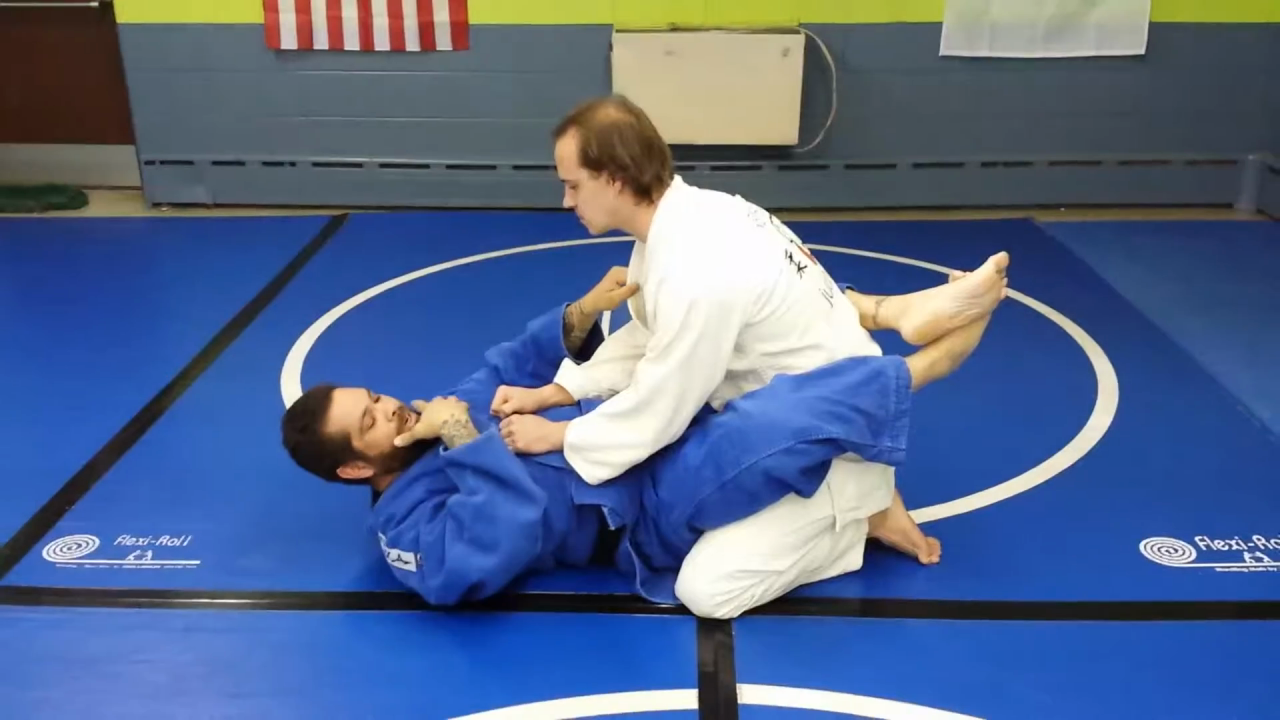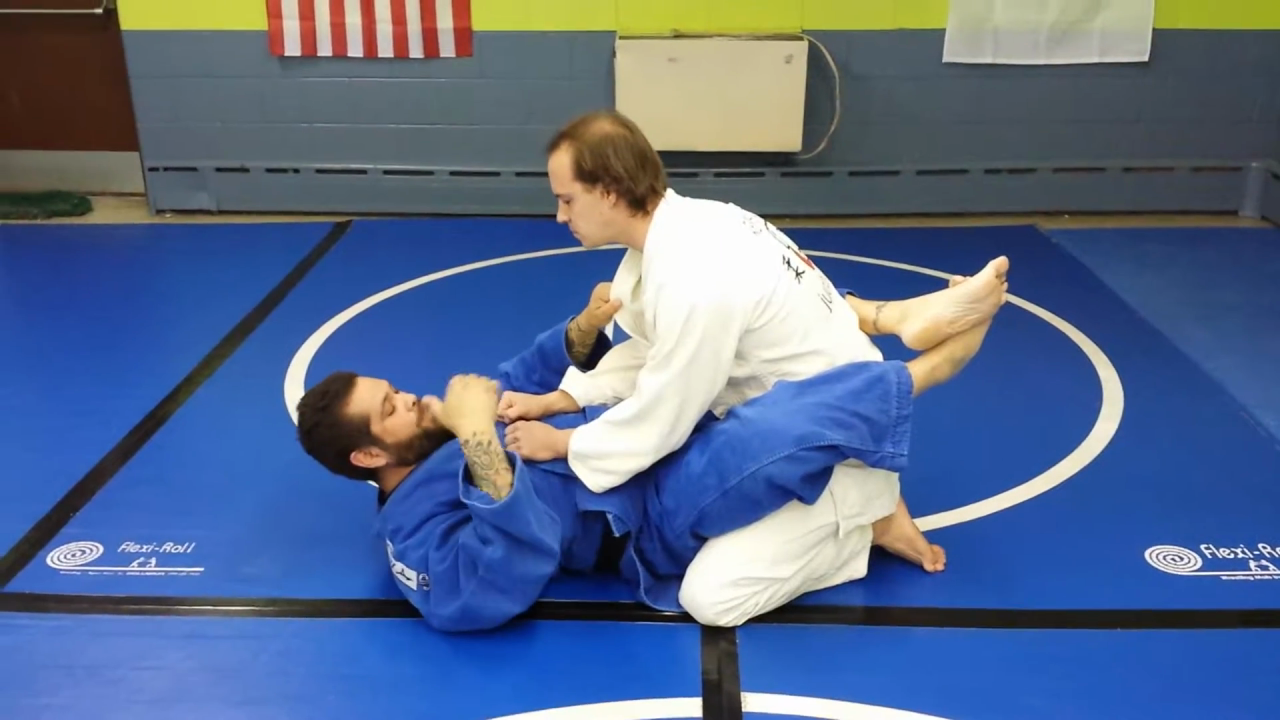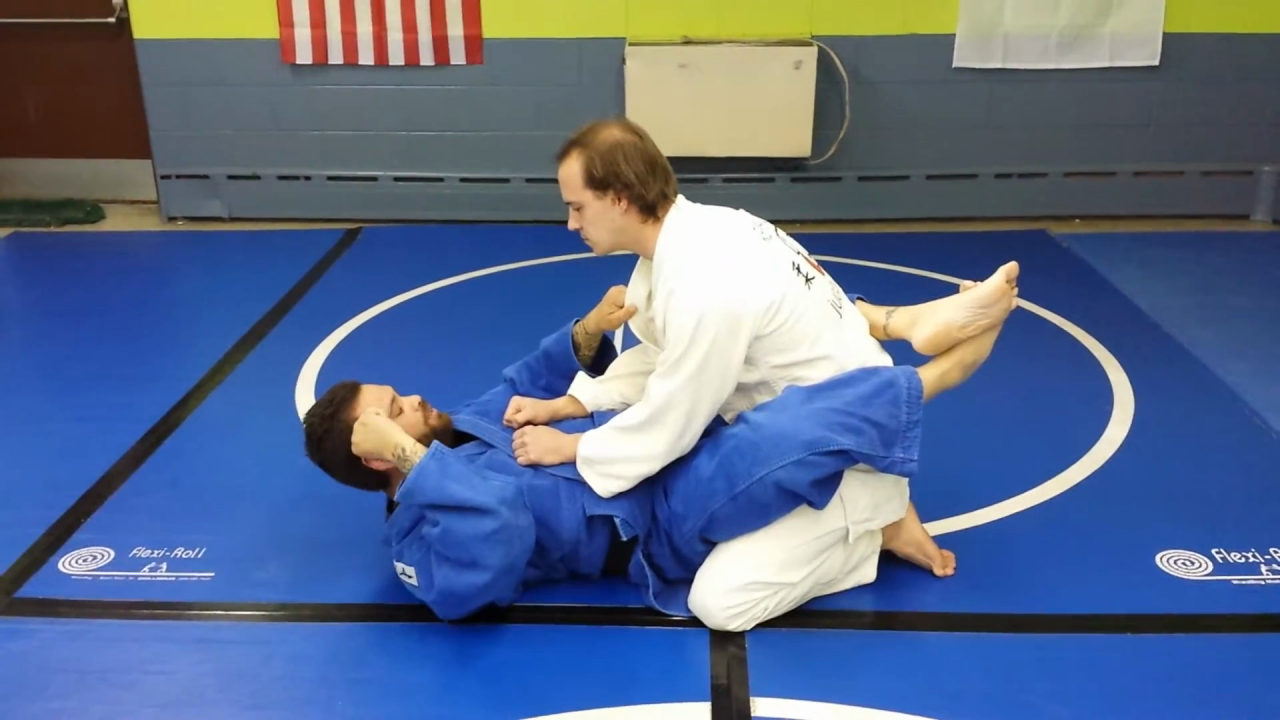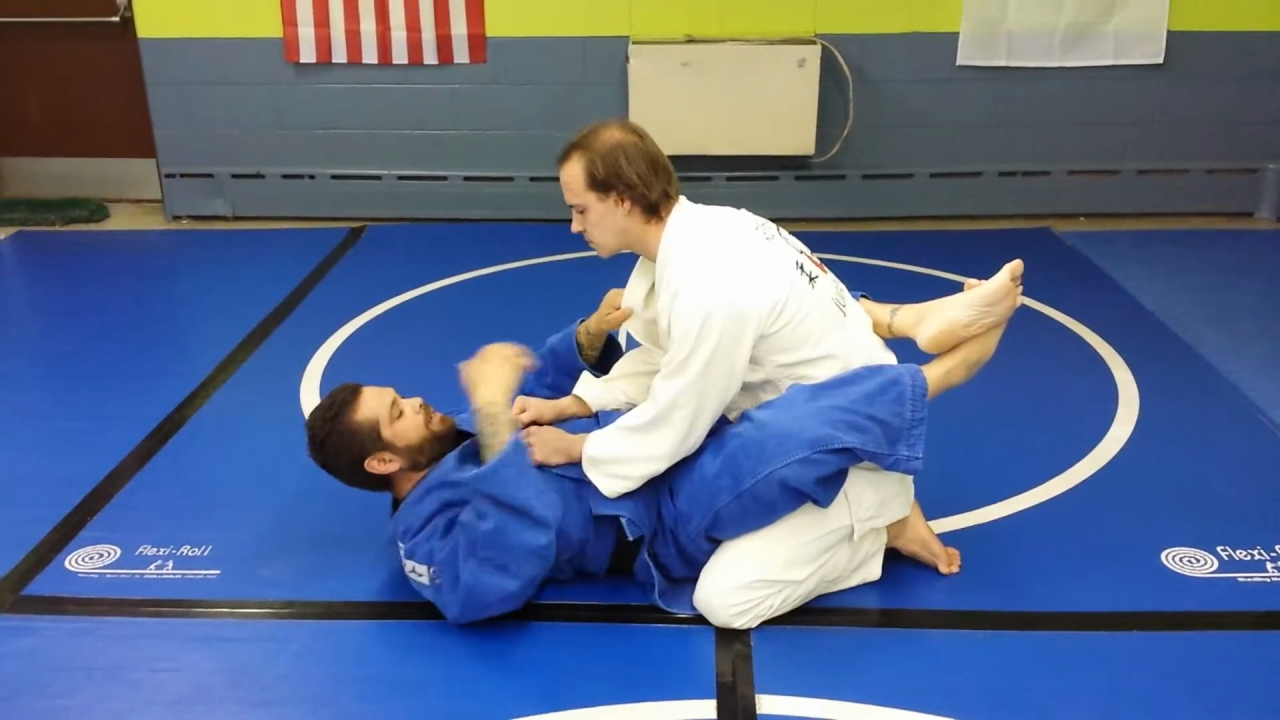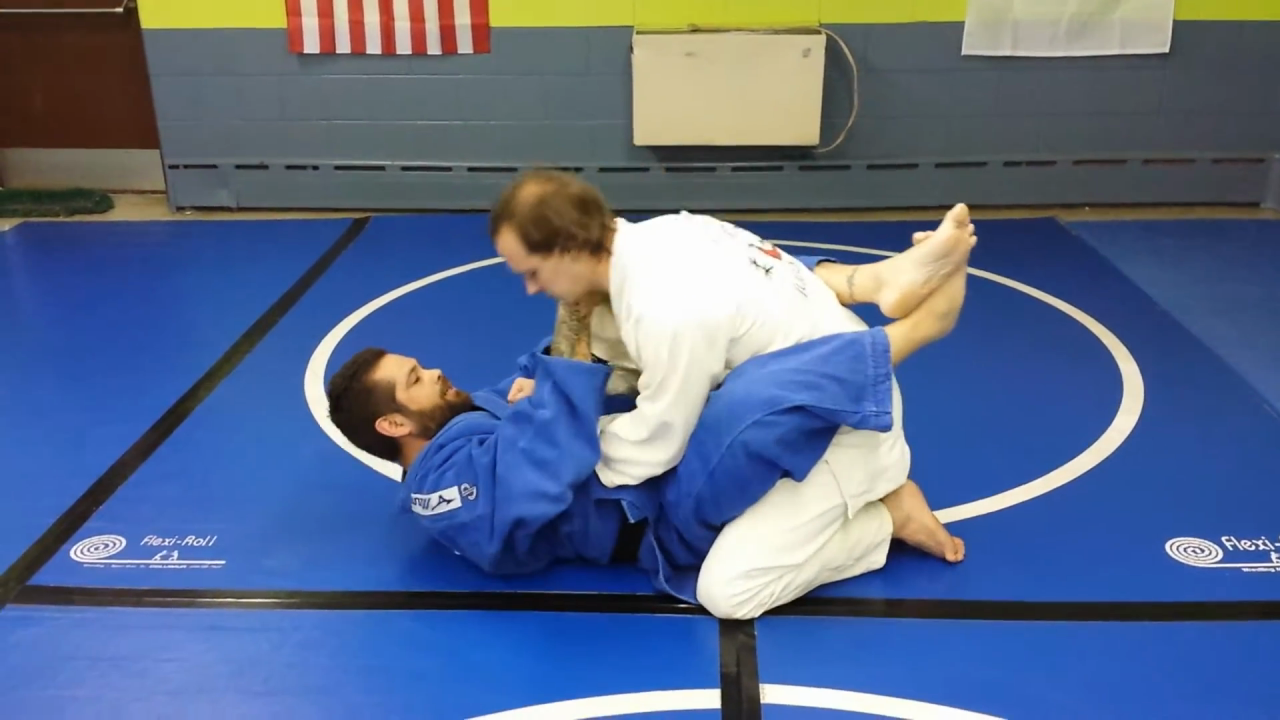
dt=0.7s
person 1, frame 1
left shoulder: (433, 418)
right shoulder: (411, 525)
left elbow: (517, 365)
right elbow: (501, 534)
left wrist: (585, 312)
right wrist: (462, 430)
right hip: (651, 510)
right knee: (775, 424)
right ankle: (925, 361)
person 1, frame 2
left shoulder: (443, 425)
right shoulder: (418, 529)
left elbow: (528, 376)
right elbow: (512, 575)
left wrist: (584, 326)
right wrist: (484, 447)
right hip: (654, 515)
right knee: (773, 432)
right ankle: (926, 366)
person 1, frame 3
left shoulder: (458, 429)
right shoulder: (426, 536)
left elbow: (533, 380)
right elbow: (493, 536)
left wrist: (591, 328)
right wrist: (406, 454)
right hip: (664, 520)
right knee: (781, 440)
right ankle: (938, 368)
person 1, frame 4
left shoulder: (453, 435)
right shoulder: (429, 533)
left elbow: (545, 375)
right elbow: (507, 562)
left wrist: (593, 330)
right wrist: (497, 419)
right hip: (671, 519)
right knee: (790, 435)
right ankle: (942, 370)
person 1, frame 5
left shoulder: (465, 418)
right shoulder: (446, 487)
left elbow: (541, 377)
right elbow: (545, 465)
right wrist: (575, 327)
right hip: (672, 517)
right knee: (749, 402)
right ankle: (909, 328)
person 2, frame 1
left shoulder: (699, 276)
right shoulder: (687, 214)
left elbow: (654, 416)
right elbow: (648, 341)
left wrist: (555, 436)
right wrist: (553, 393)
left knee: (708, 590)
left ankle: (859, 511)
person 2, frame 2
left shoulder: (696, 285)
right shoulder: (683, 224)
left elbow: (657, 424)
right elbow: (649, 353)
left wrist: (559, 444)
left knee: (711, 598)
left ankle: (865, 523)
person 2, frame 3
left shoulder: (707, 288)
right shoulder: (692, 230)
left elbow: (666, 428)
right elbow: (660, 359)
left wrist: (568, 447)
right wrist: (566, 405)
left knee: (722, 600)
left ankle: (876, 525)
person 2, frame 4
left shoulder: (710, 290)
right shoulder: (692, 227)
left elbow: (671, 430)
right elbow: (663, 357)
left wrist: (569, 449)
right wrist: (573, 403)
left knee: (726, 600)
left ankle: (881, 524)
person 2, frame 5
left shoulder: (672, 310)
right shoulder: (644, 239)
left elbow: (654, 443)
right elbow: (652, 367)
left hip: (841, 422)
left knee: (728, 590)
left ankle: (884, 517)
